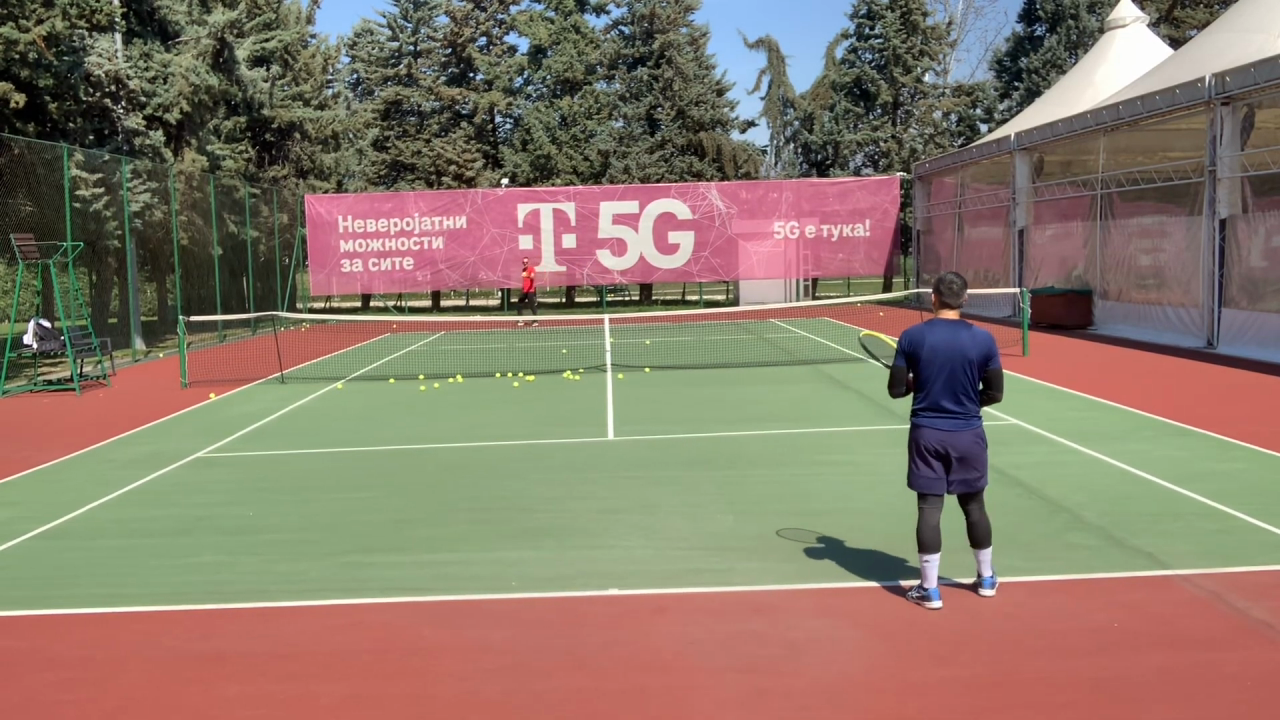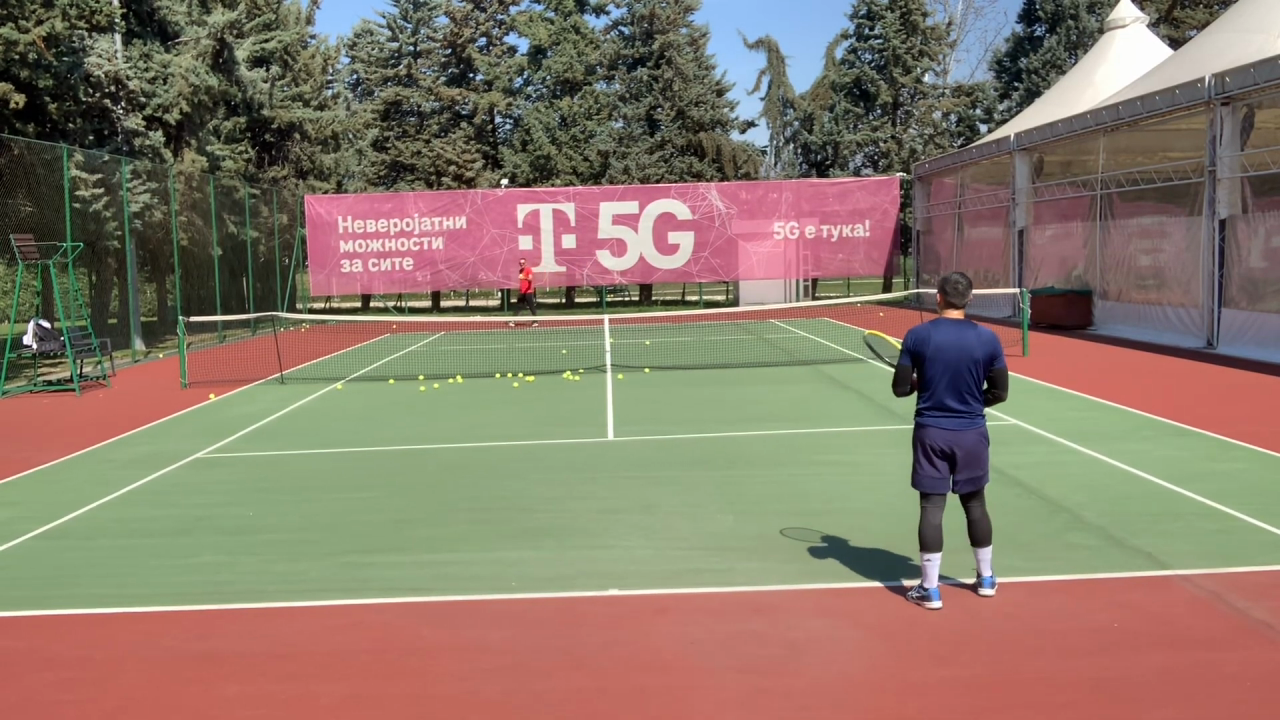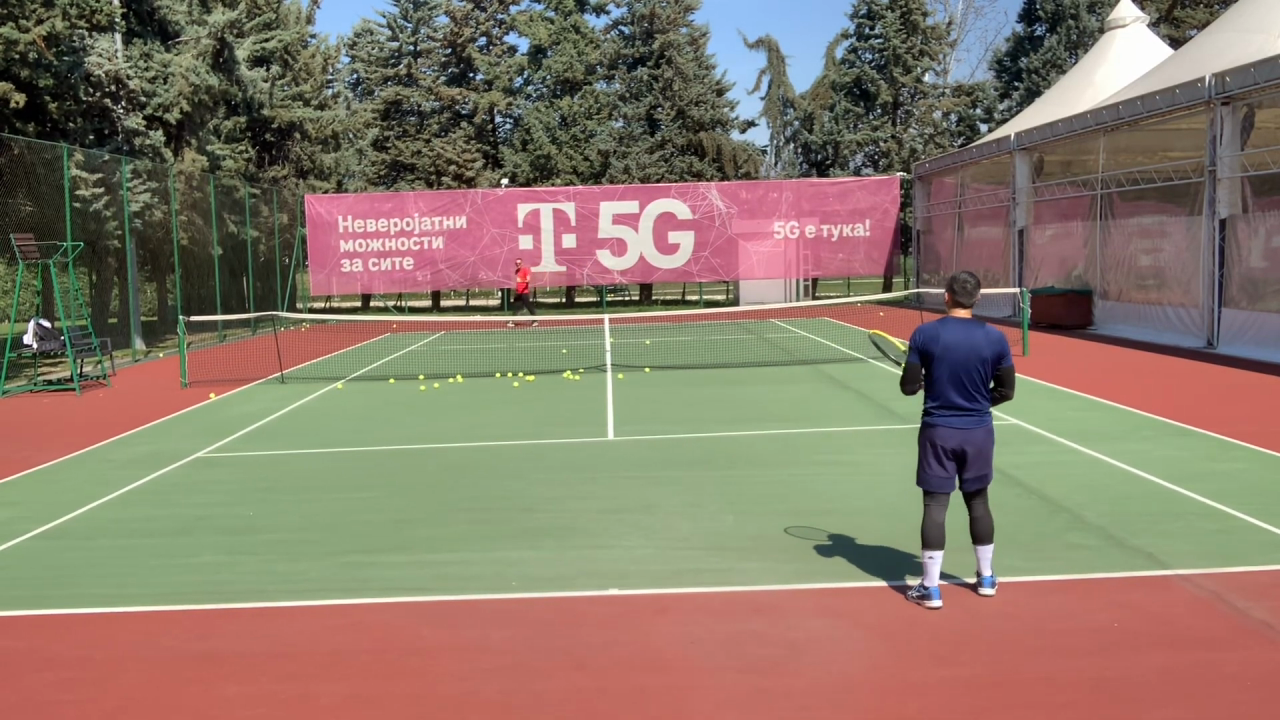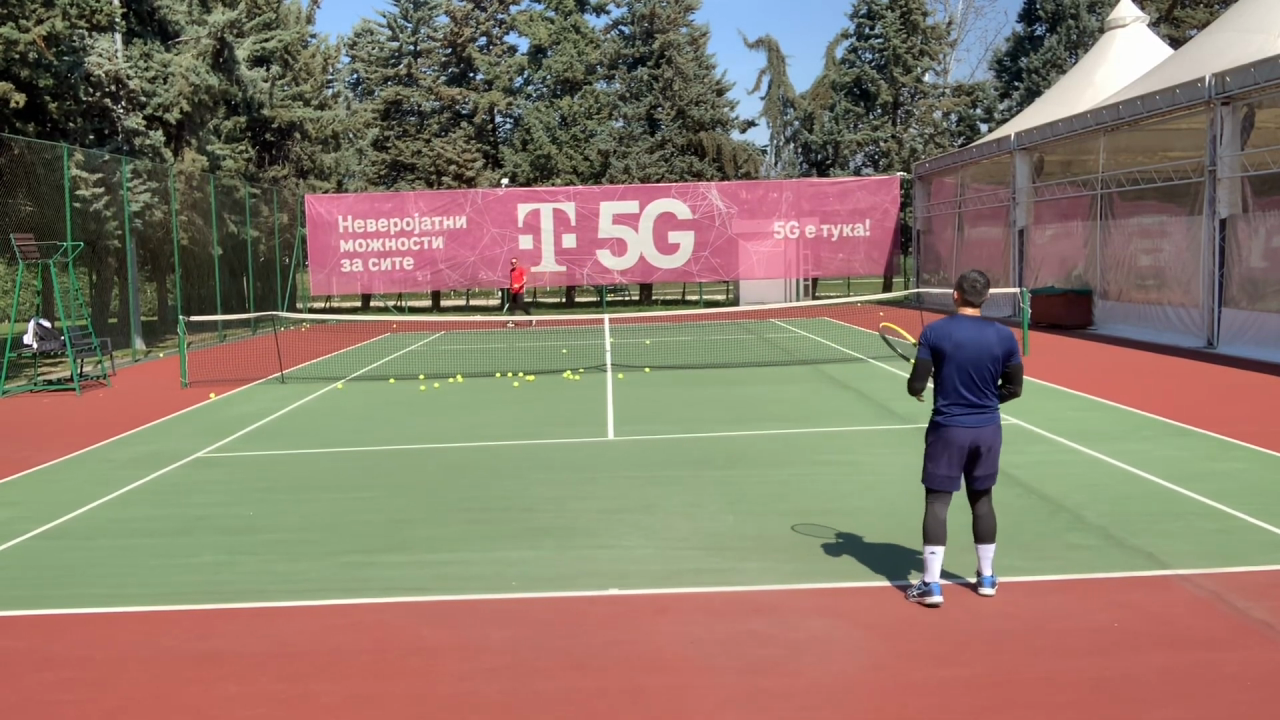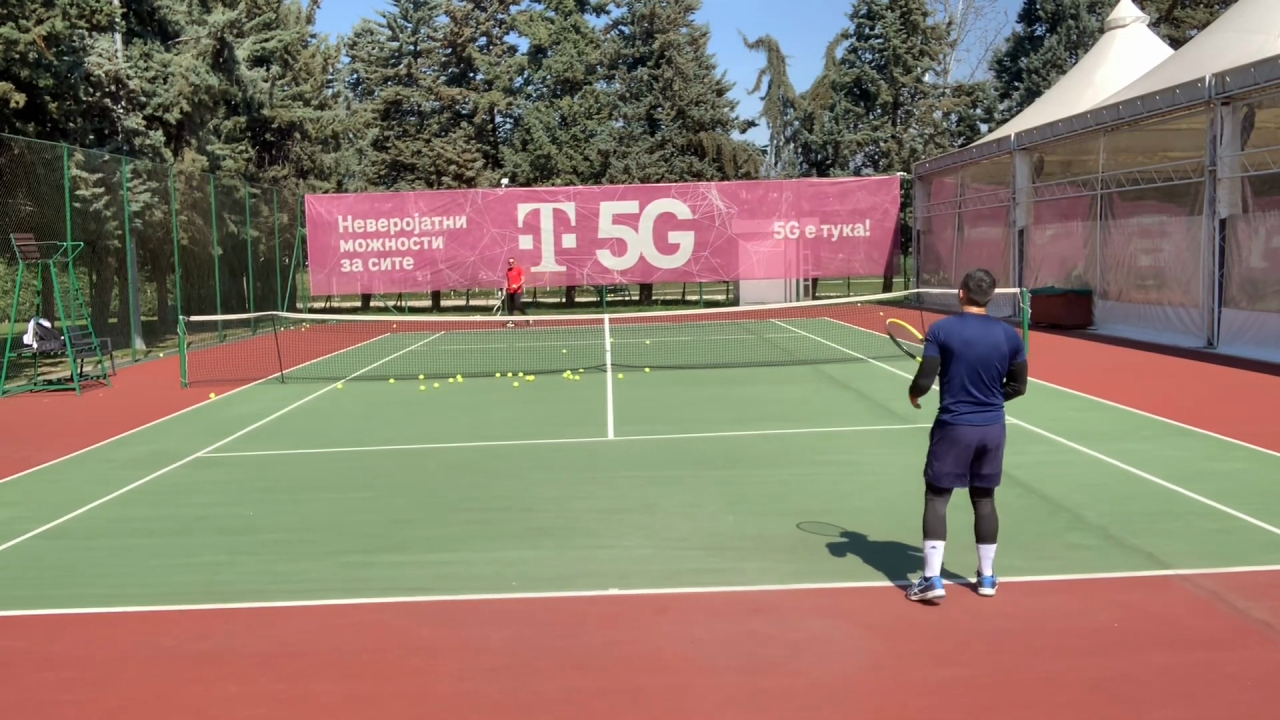
dt=0.1s
person 1, frame 1
left shoulder: (912, 337)
right shoulder: (983, 339)
left elbow: (896, 389)
right elbow: (994, 394)
left hip: (926, 434)
right hip: (968, 435)
left knee: (929, 509)
right knee: (974, 506)
left ankle: (929, 589)
right ankle: (986, 579)
person 1, frame 2
left shoulder: (917, 336)
right shoulder: (988, 339)
left elbow: (900, 388)
right elbow: (999, 393)
left hip: (930, 433)
right hip: (971, 433)
left knee: (931, 508)
right knee: (975, 504)
left ankle: (930, 589)
right ankle: (986, 578)
person 1, frame 3
left shoulder: (924, 334)
right shoulder: (995, 338)
left elbow: (908, 387)
right elbow: (1006, 391)
left hip: (938, 431)
right hip: (978, 432)
left knee: (935, 506)
right knee: (977, 501)
left ankle: (930, 587)
right ankle: (986, 577)
person 1, frame 4
left shoulder: (934, 332)
right shoulder: (1004, 336)
left elbow: (915, 386)
right elbow: (1014, 388)
left wrist: (935, 383)
left hip: (947, 430)
right hip: (987, 429)
left knee: (937, 503)
right knee: (982, 500)
left ankle: (931, 584)
right ankle: (987, 577)
person 1, frame 5
left shoulder: (941, 329)
right shoulder: (1009, 335)
left elbow: (924, 380)
right elbow: (1018, 386)
left wrist: (914, 393)
left hip: (954, 427)
right hip: (992, 428)
left knee: (936, 498)
right knee: (984, 499)
left ankle: (931, 578)
right ankle: (987, 577)
